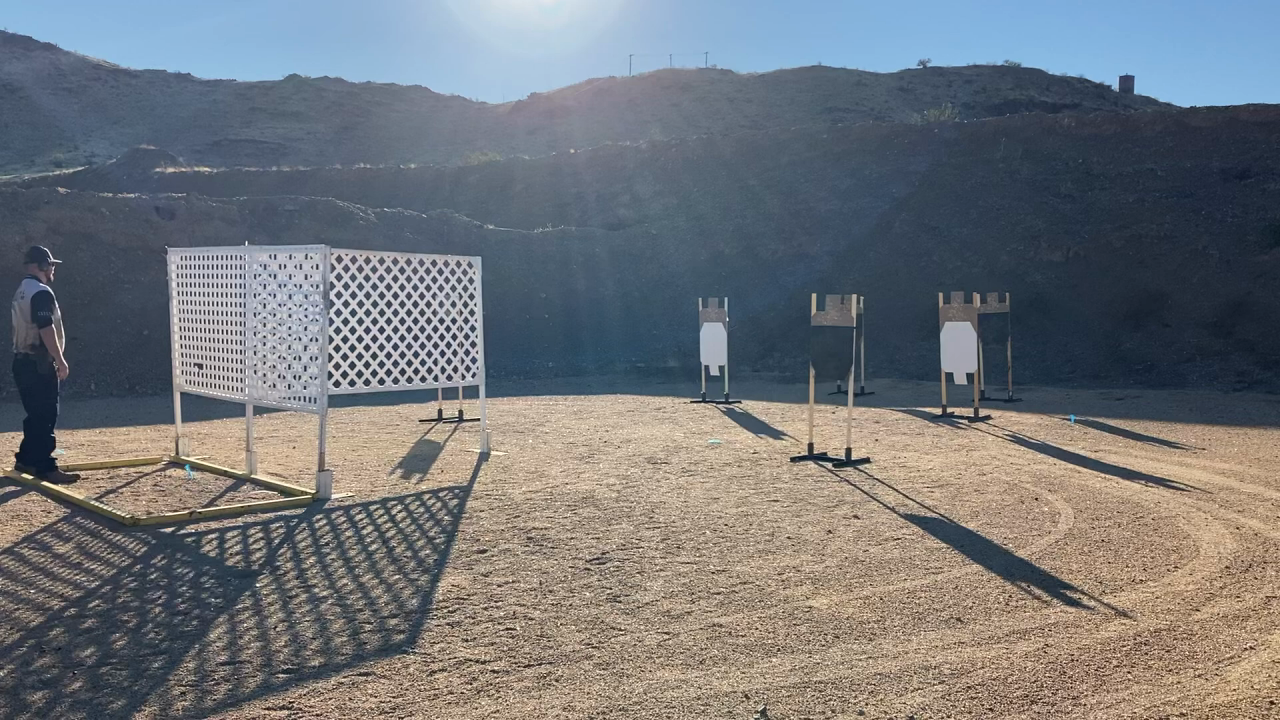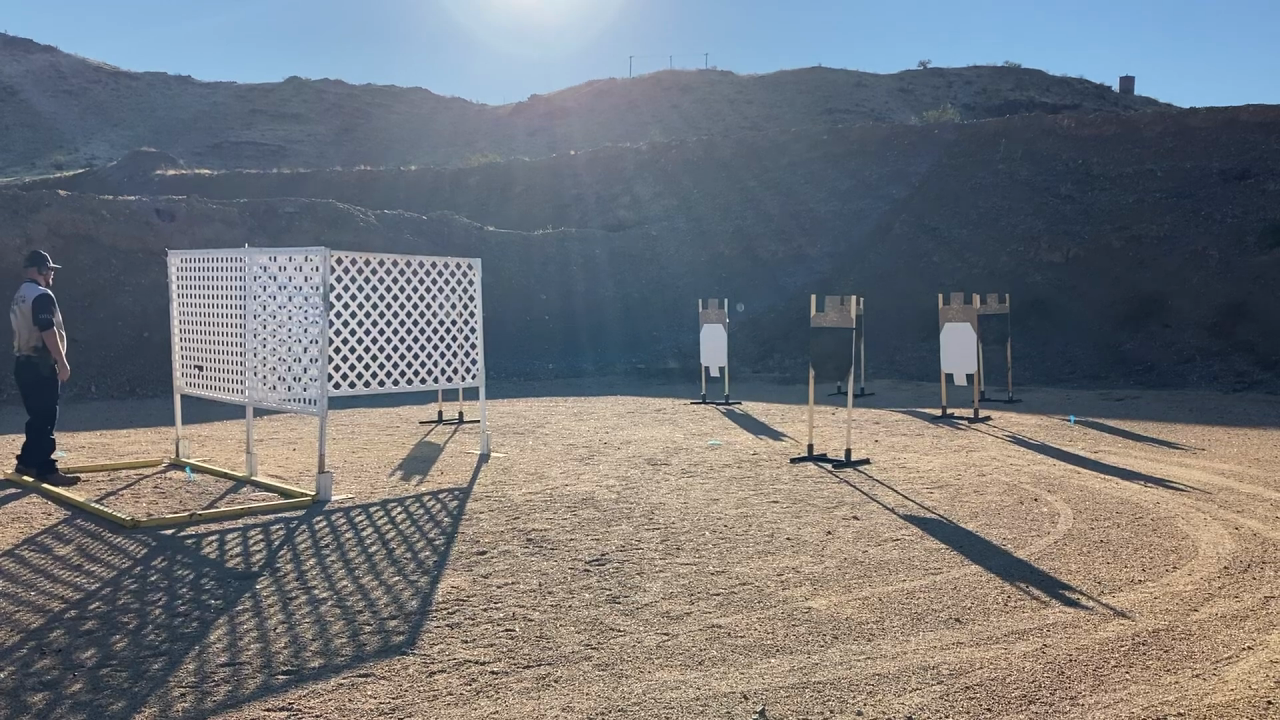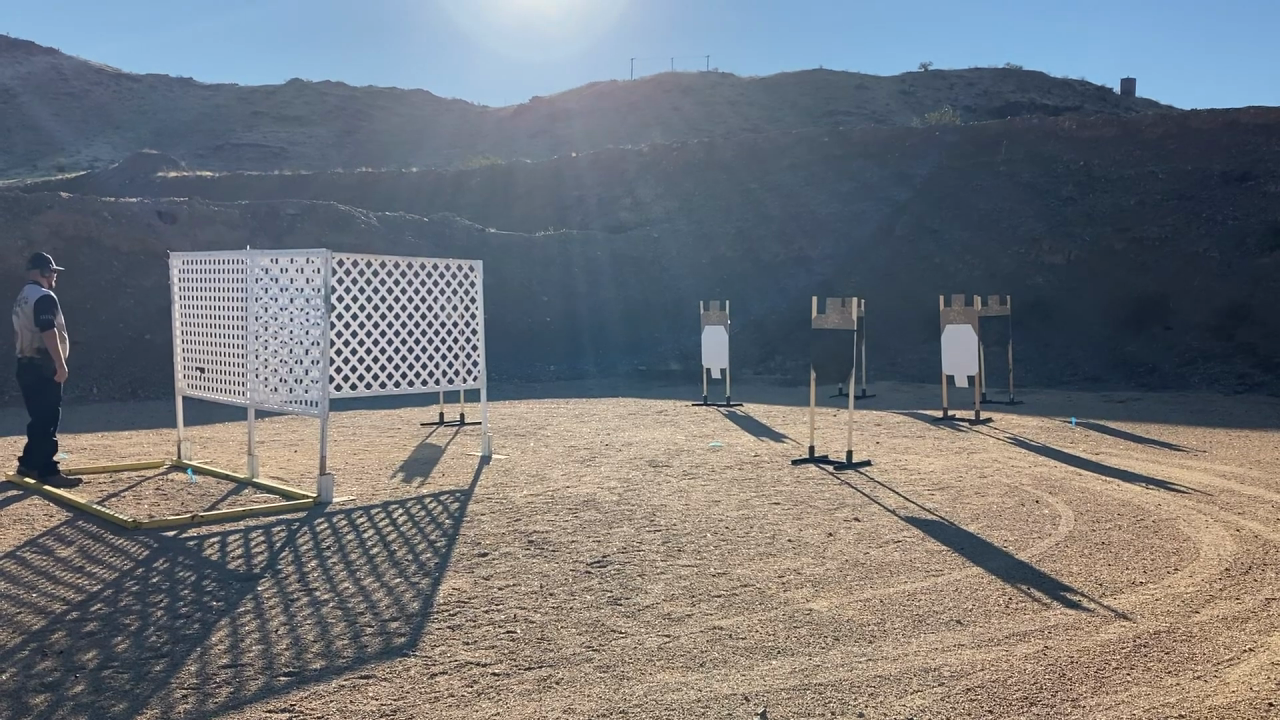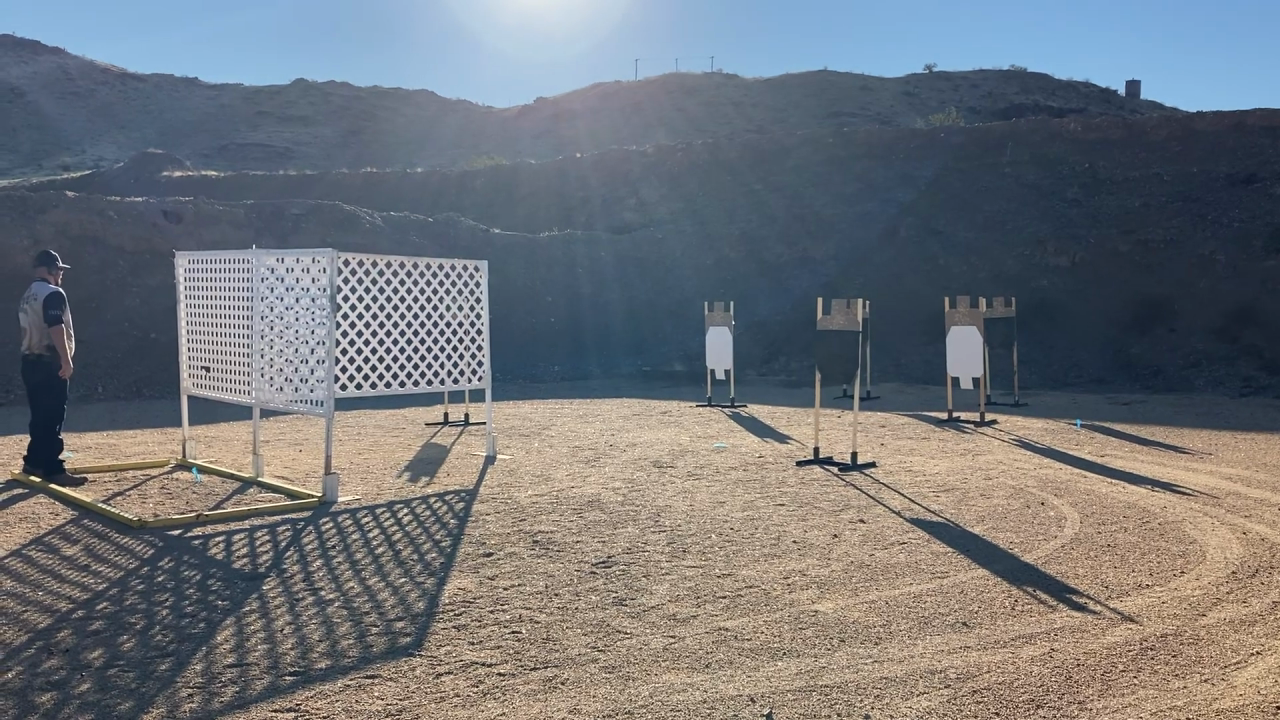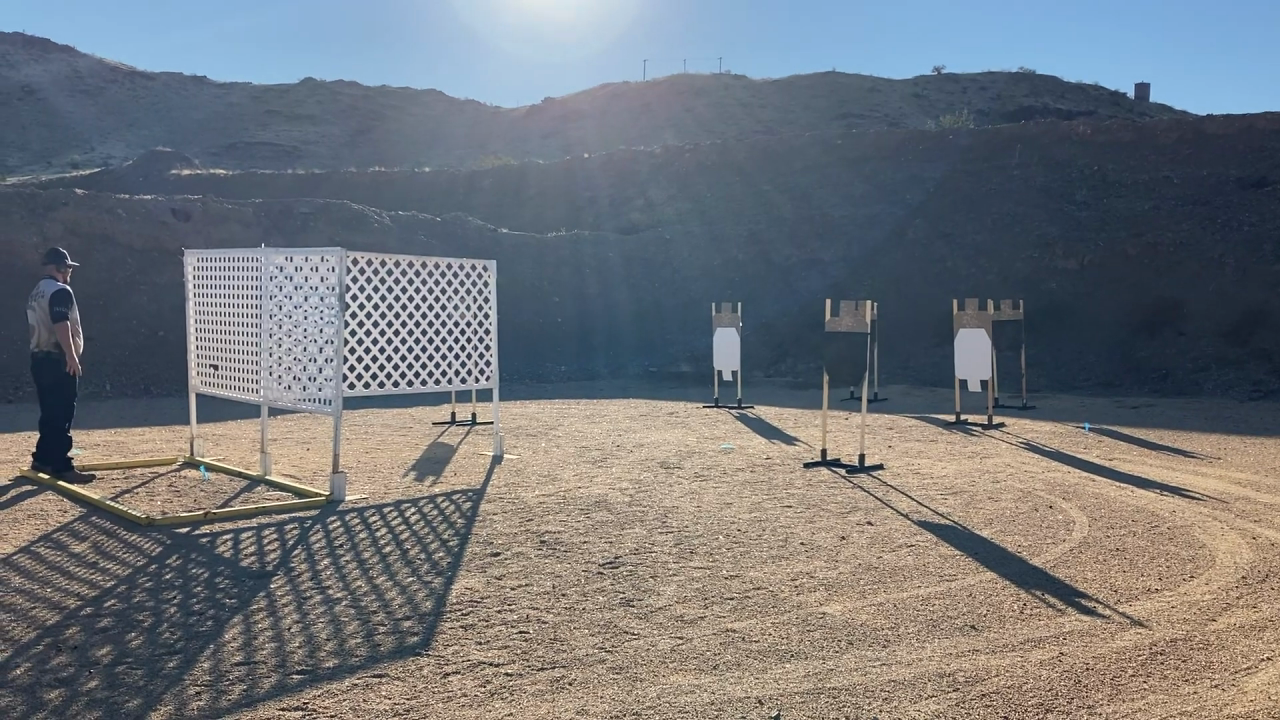
dt=0.5s
person 1, frame 1
left shoulder: (22, 291)
right shoulder: (41, 292)
right elbow: (46, 329)
right wrist: (60, 360)
left hip: (23, 361)
right hip: (38, 363)
left knee: (35, 415)
right knee: (45, 416)
left ankle: (26, 460)
right ankle: (45, 467)
person 1, frame 2
left shoulder: (19, 296)
right shoulder: (42, 295)
right elbow: (48, 332)
right wrist: (62, 362)
left hip: (24, 363)
right hip: (40, 365)
left knee: (37, 417)
right knee: (45, 418)
left ankle: (27, 462)
right ankle: (45, 469)
person 1, frame 3
left shoulder: (22, 298)
right shoulder: (44, 297)
right elbow: (49, 333)
right wrist: (61, 364)
left hip: (26, 365)
right hip: (42, 367)
left knee: (39, 419)
right knee: (48, 420)
left ankle: (29, 464)
right ankle: (47, 471)
person 1, frame 4
left shoulder: (28, 295)
right shoulder: (53, 293)
right elbow: (56, 328)
right wrist: (66, 360)
left hip: (31, 362)
right hip: (49, 363)
left knee: (40, 416)
right knee: (52, 417)
left ankle: (34, 462)
right ankle: (53, 469)
person 1, frame 5
left shoulder: (36, 292)
right shoulder: (60, 291)
right elbow: (61, 325)
right wrist: (72, 356)
left hip: (40, 359)
right hip: (58, 360)
left knee: (50, 413)
right knee: (62, 414)
left ankle: (43, 459)
right ankle: (61, 466)
